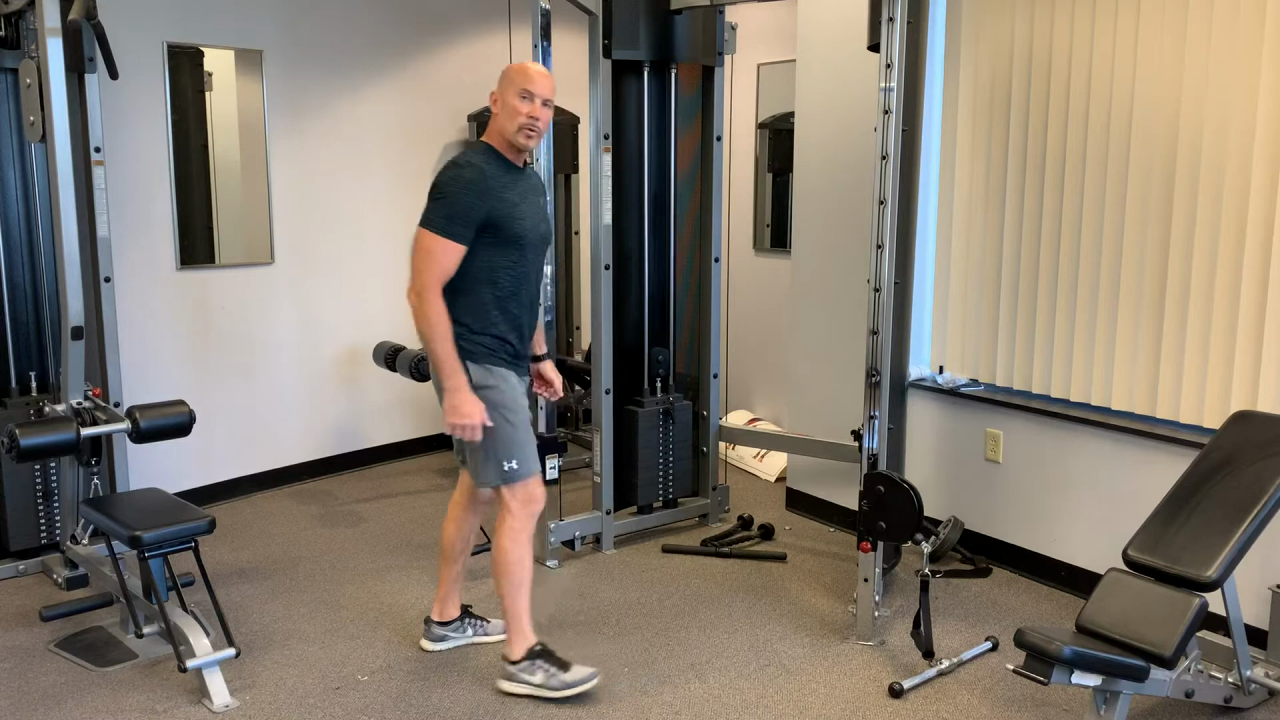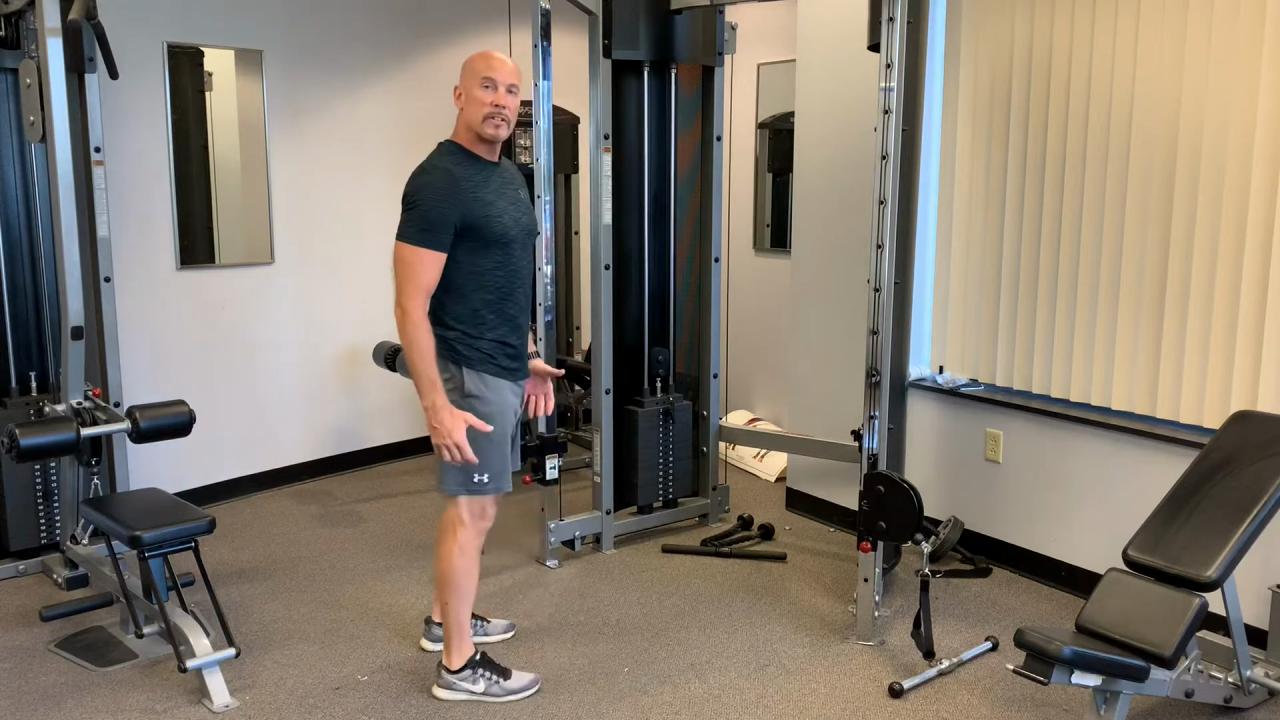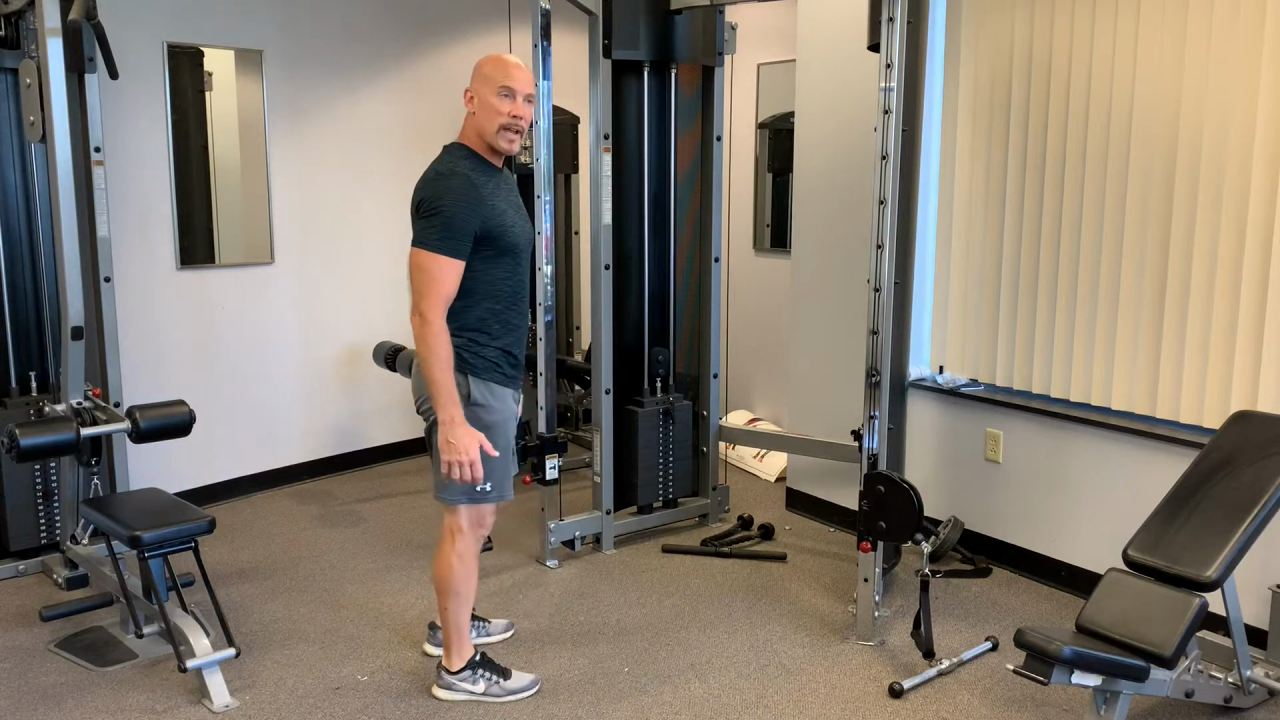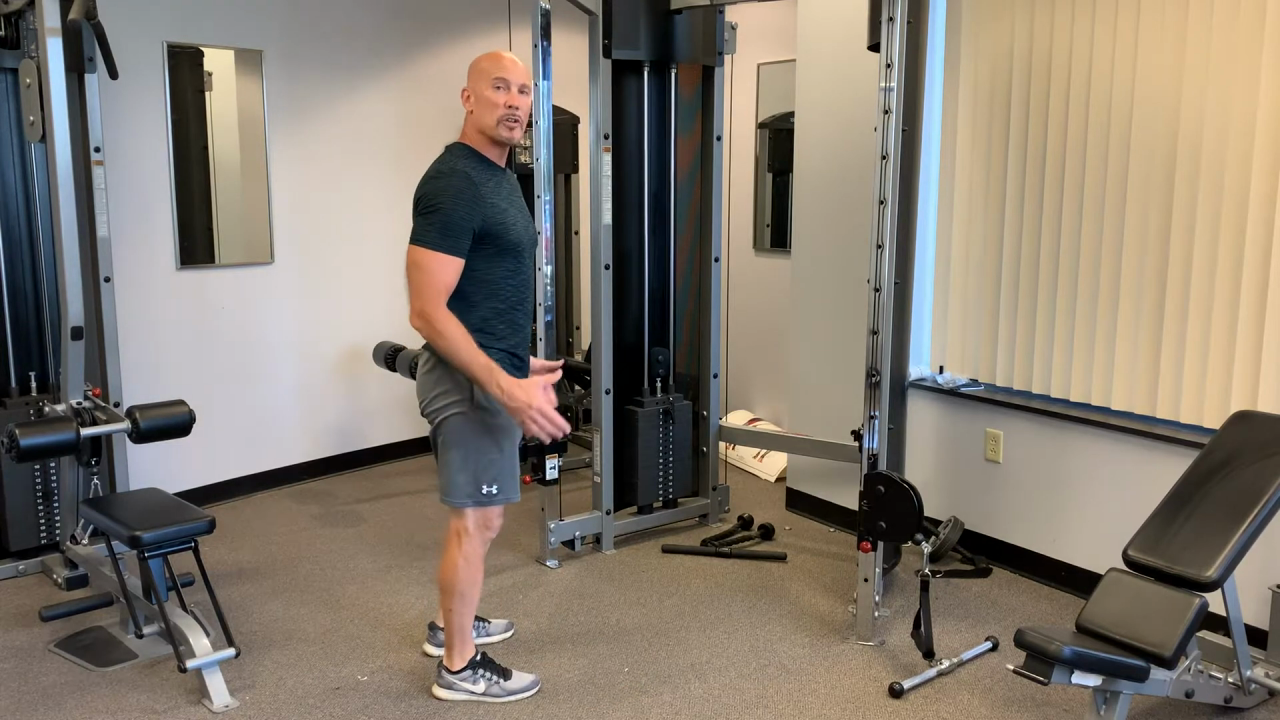
dt=0.5s
person 1, frame 1
left shoulder: (528, 182)
right shoulder: (467, 180)
right elbow: (425, 290)
left wrist: (538, 355)
right wrist: (456, 388)
left hip: (505, 361)
right hip: (476, 366)
left knee: (478, 487)
right knee: (525, 498)
left ankle: (445, 617)
right ankle: (522, 653)
person 1, frame 2
left shoulder: (510, 177)
right shoulder: (439, 182)
right elbow: (411, 306)
left wrist: (530, 358)
right wrist: (438, 405)
left hip: (502, 369)
right hip: (469, 374)
left knee: (471, 502)
right knee: (473, 513)
left ankle: (445, 618)
right ankle: (459, 665)
person 1, frame 3
left shoulder: (496, 178)
right shoulder: (452, 186)
right elbow: (429, 316)
right wrist: (452, 420)
left hip: (493, 376)
right hip: (469, 381)
left knee: (484, 506)
right knee: (470, 518)
left ankle: (452, 622)
right ankle: (460, 667)
person 1, frame 4
left shoulder: (498, 176)
right shoulder: (454, 184)
right elbow: (428, 311)
left wrist: (523, 363)
right wrist: (507, 387)
left hip: (494, 373)
right hip: (472, 381)
left knee: (476, 512)
right knee: (477, 519)
left ankle: (451, 623)
right ankle: (460, 666)
